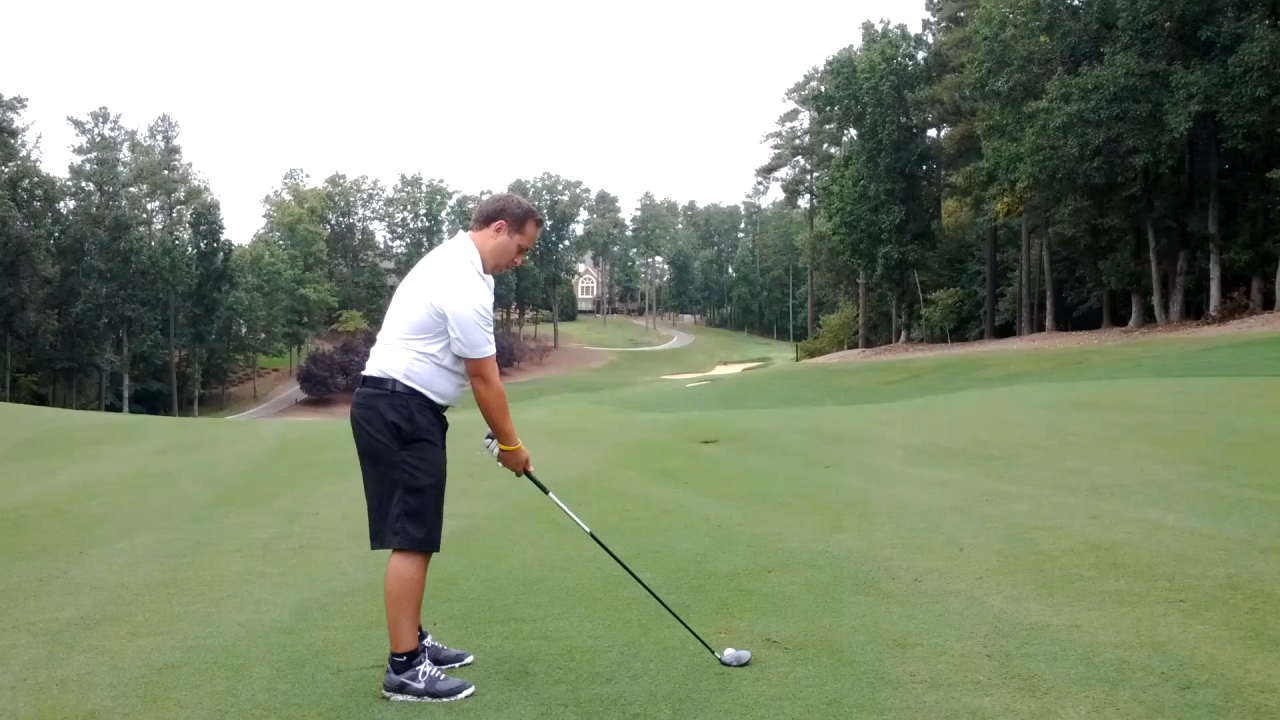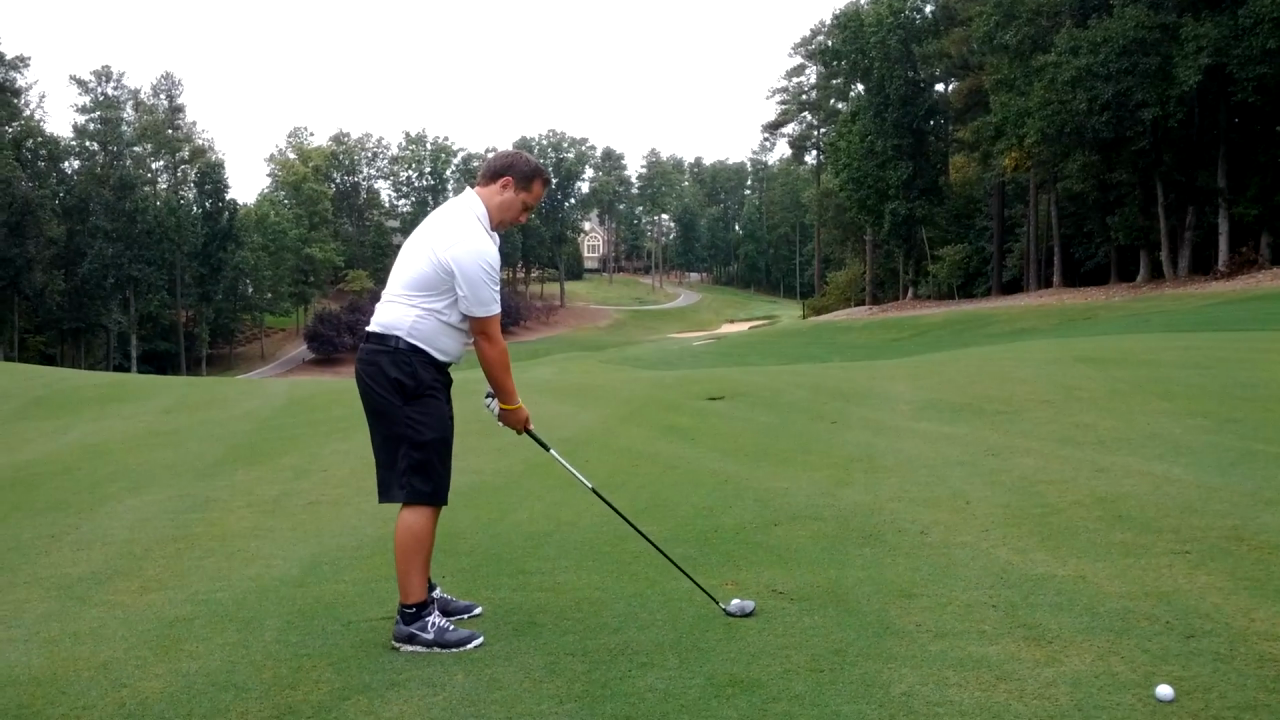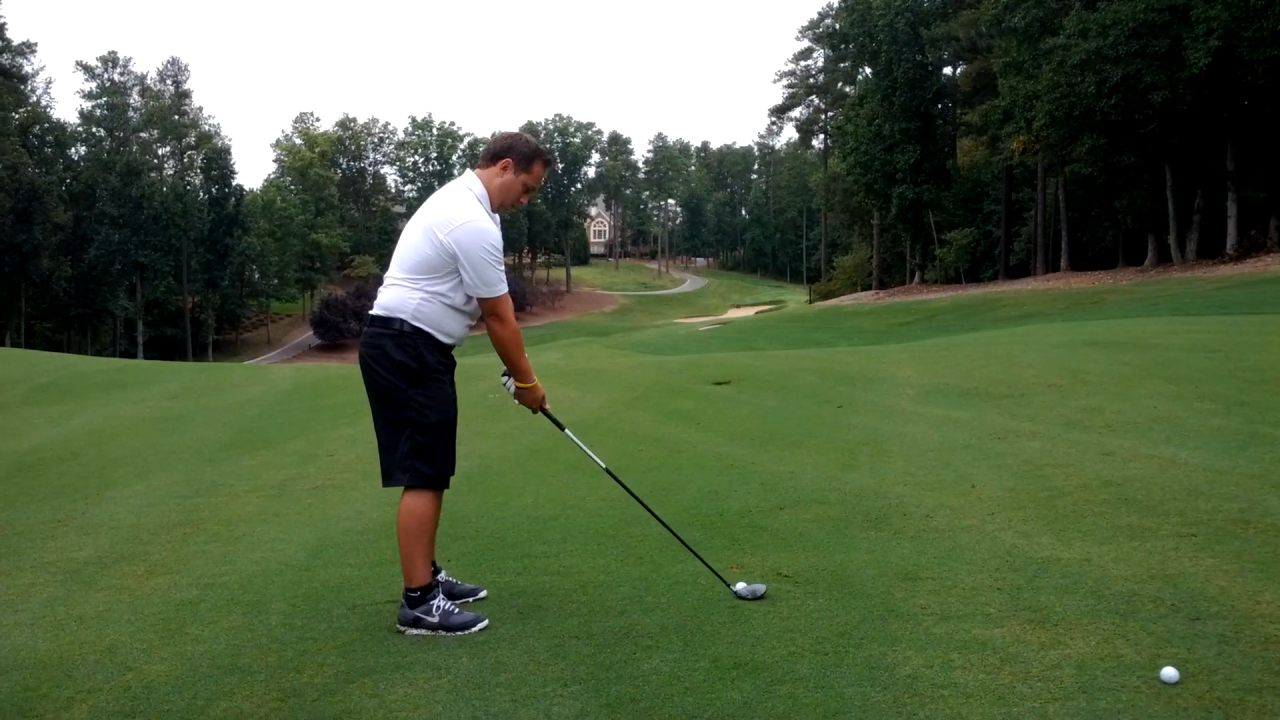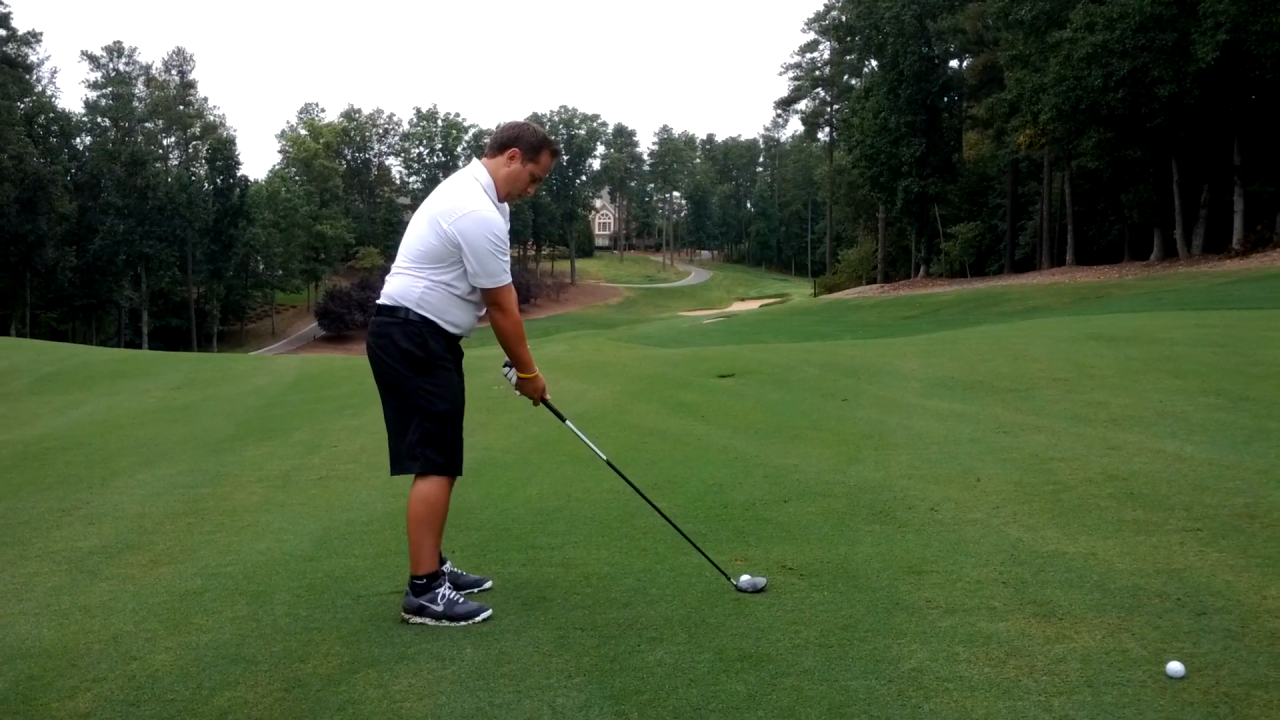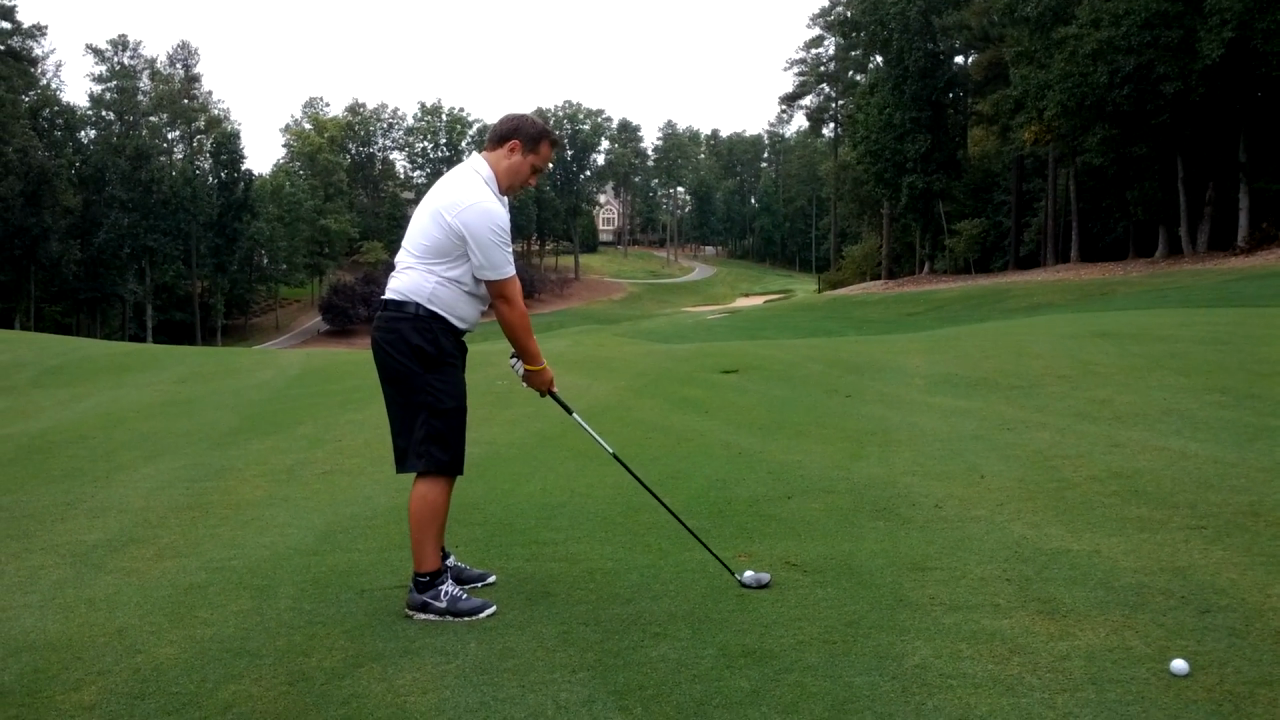
dt=1s
person 1, frame 1
left shoulder: (450, 259)
right shoulder: (465, 286)
right elbow: (484, 379)
right wrist: (510, 444)
left hip: (403, 406)
right hip: (399, 410)
left knee: (418, 532)
right knee: (411, 536)
left ankle: (411, 640)
right ankle: (404, 668)
person 1, frame 2
left shoulder: (455, 214)
right shoulder: (474, 245)
right elbow: (488, 338)
right wrist: (511, 404)
left hip: (402, 361)
right hip: (402, 366)
left knee: (425, 486)
right knee: (421, 490)
left ankle: (421, 593)
right ankle: (413, 619)
person 1, frame 3
left shoulder: (458, 197)
right shoulder: (473, 224)
left elbow: (490, 306)
right elbow: (499, 316)
left wrist: (517, 369)
right wrist: (527, 381)
left hip: (409, 345)
right hip: (406, 349)
left knee: (430, 470)
right knee: (423, 474)
left ankle: (428, 576)
right ankle: (418, 603)
person 1, frame 4
left shoulder: (467, 188)
right shoulder: (479, 214)
left elbow: (493, 296)
right elbow: (501, 306)
right wrist: (527, 372)
left hip: (419, 334)
right hip: (412, 338)
left knee: (439, 457)
right knee: (435, 462)
left ankle: (431, 567)
right ankle: (423, 591)
person 1, frame 5
left shoulder: (468, 181)
right shoulder: (481, 206)
left elbow: (499, 289)
right elbow: (506, 299)
left wrist: (525, 353)
right wrist: (535, 364)
left hip: (420, 330)
right hip: (419, 335)
left knee: (439, 455)
right knee: (436, 461)
left ankle: (435, 562)
right ankle: (427, 587)
